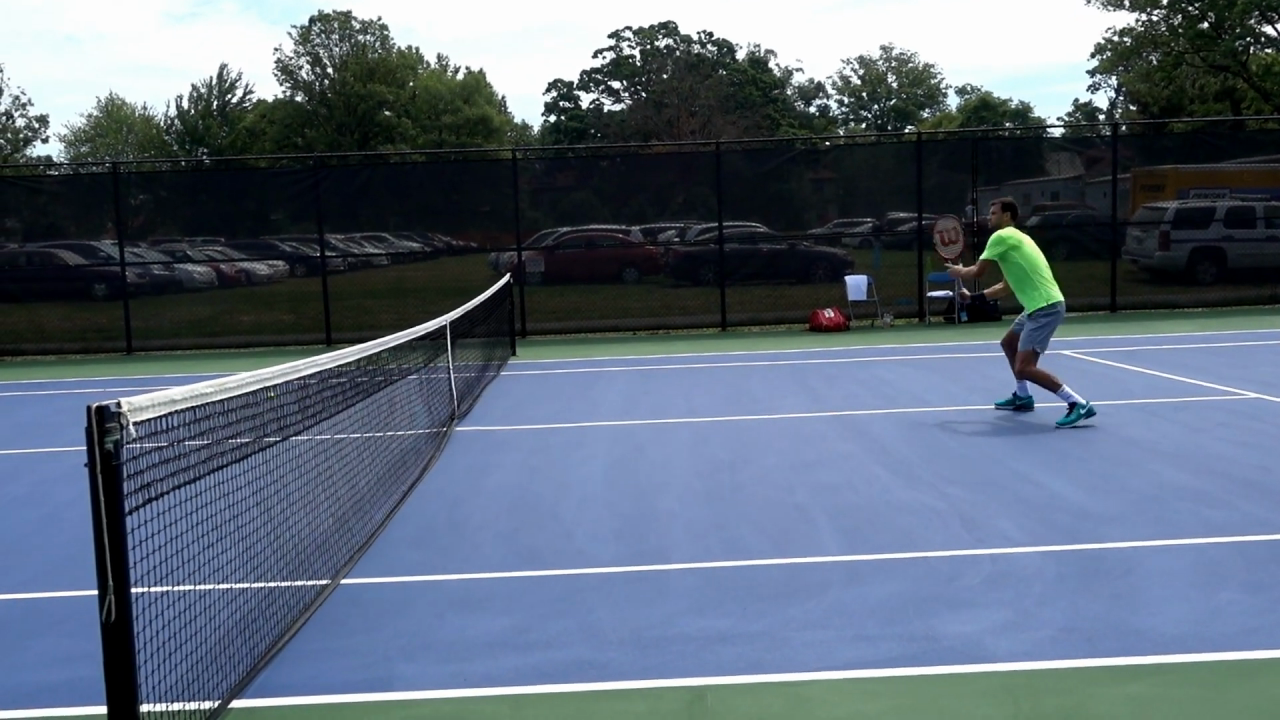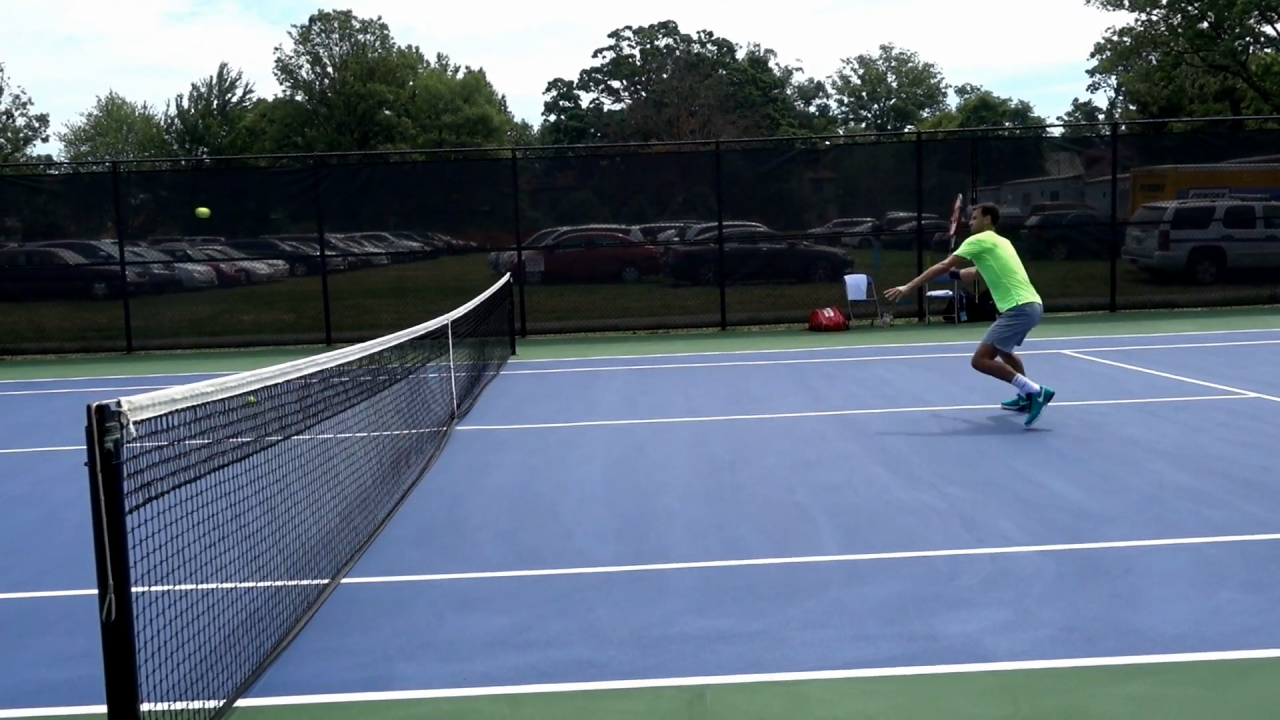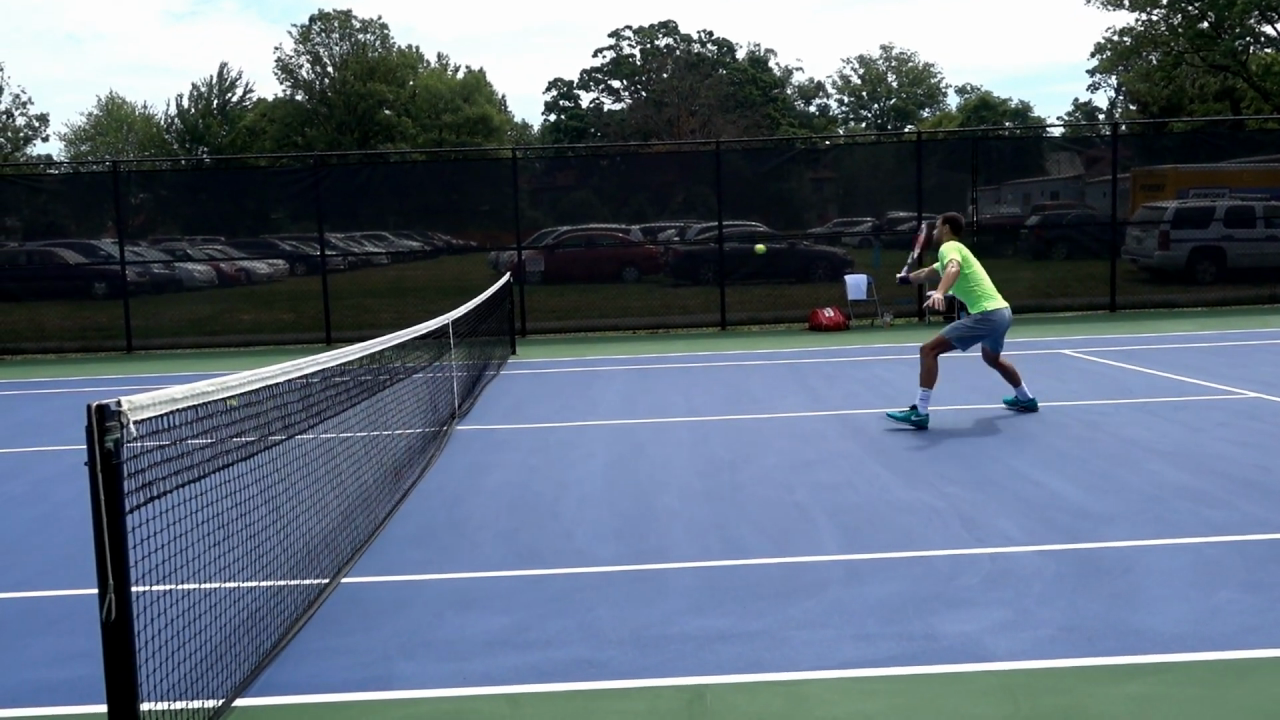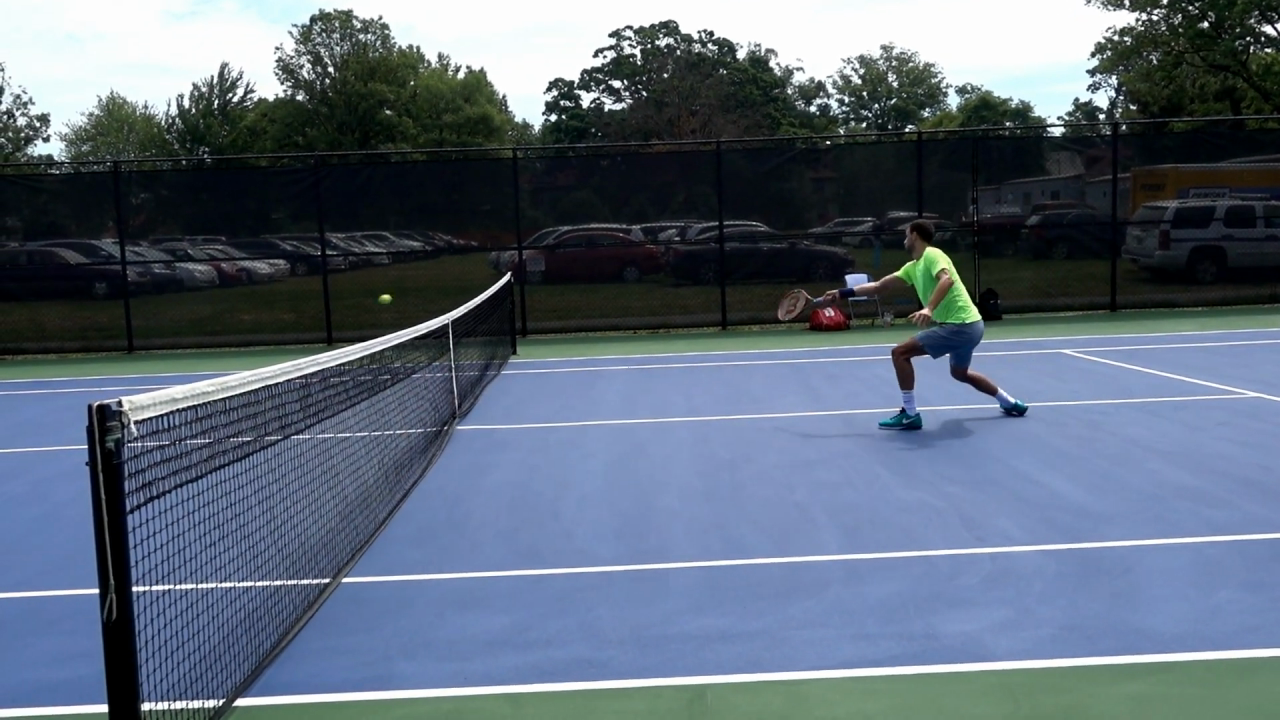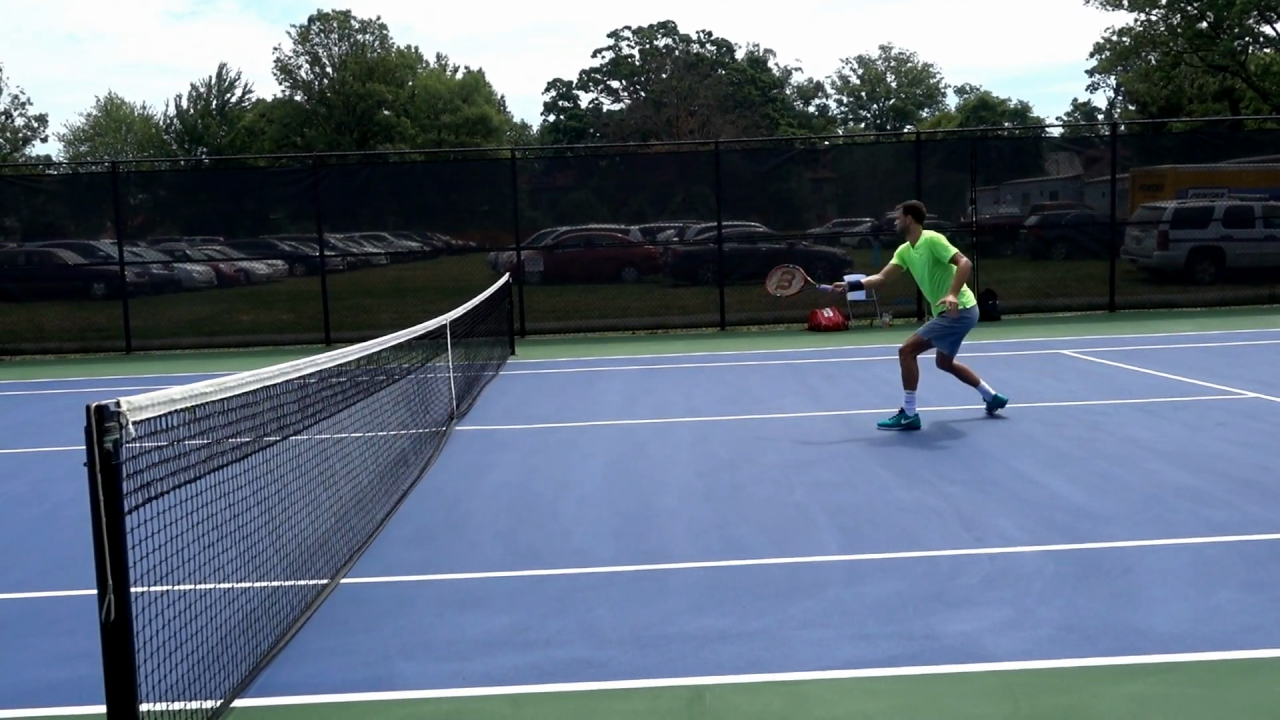
dt=0.2s
person 1, frame 1
left shoulder: (1002, 236)
right shoulder: (1012, 238)
left elbow: (977, 272)
right elbow: (1006, 287)
left wrist: (959, 272)
right wrist: (974, 297)
left hip: (1046, 308)
right hip: (1037, 308)
left knee: (1023, 368)
right knee: (1008, 344)
left ankle: (1079, 404)
right ankle: (1022, 396)
person 1, frame 2
left shoulder: (979, 240)
right shoulder: (1000, 242)
left elbow: (943, 266)
left wrist: (909, 287)
right wrist: (954, 272)
left hip: (1020, 309)
right hip: (1031, 306)
left knee: (980, 360)
right knee: (1001, 350)
left ankle: (1035, 392)
right ankle: (1026, 397)
person 1, frame 3
left shoulder: (948, 247)
right shoulder: (953, 251)
left elbow: (953, 270)
right elbow: (927, 273)
left wrist: (939, 293)
right wrist: (905, 278)
left hip: (987, 315)
right hip: (1001, 313)
left knee: (928, 350)
right knee: (991, 357)
left ankle: (920, 412)
right ankle: (1026, 399)
person 1, frame 4
left shoulder: (933, 255)
right shoulder: (912, 267)
left elbow: (947, 279)
right elbow: (879, 286)
left wrist: (930, 309)
right wrist: (843, 293)
left hip: (961, 326)
right hip: (972, 326)
left knee: (900, 353)
right knee: (960, 373)
left ankle: (910, 414)
right ankle: (1010, 403)
person 1, frame 5
left shoulder: (933, 239)
right shoulder: (904, 251)
left elbow: (965, 263)
right elbow: (881, 278)
left wrist: (952, 294)
right wrist: (849, 285)
left hip: (959, 310)
right hip: (957, 313)
left knee: (907, 351)
right knee: (945, 363)
left ankle: (909, 414)
right ankle: (991, 396)
